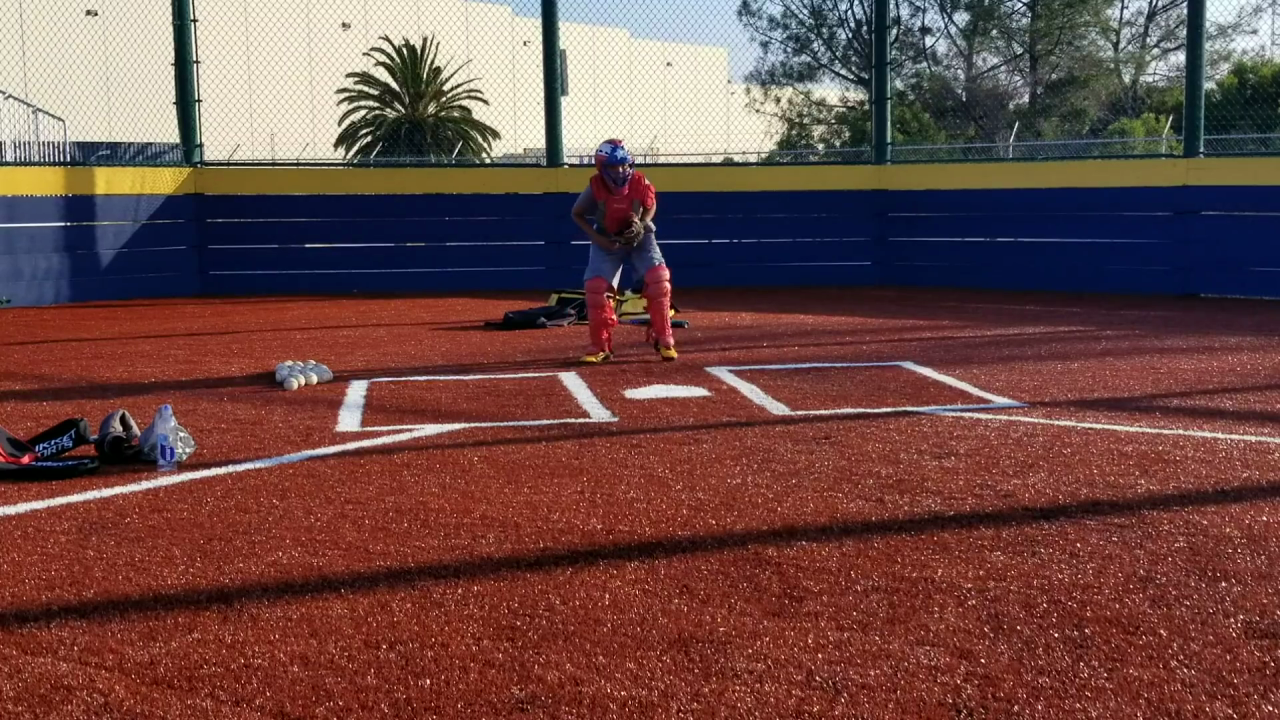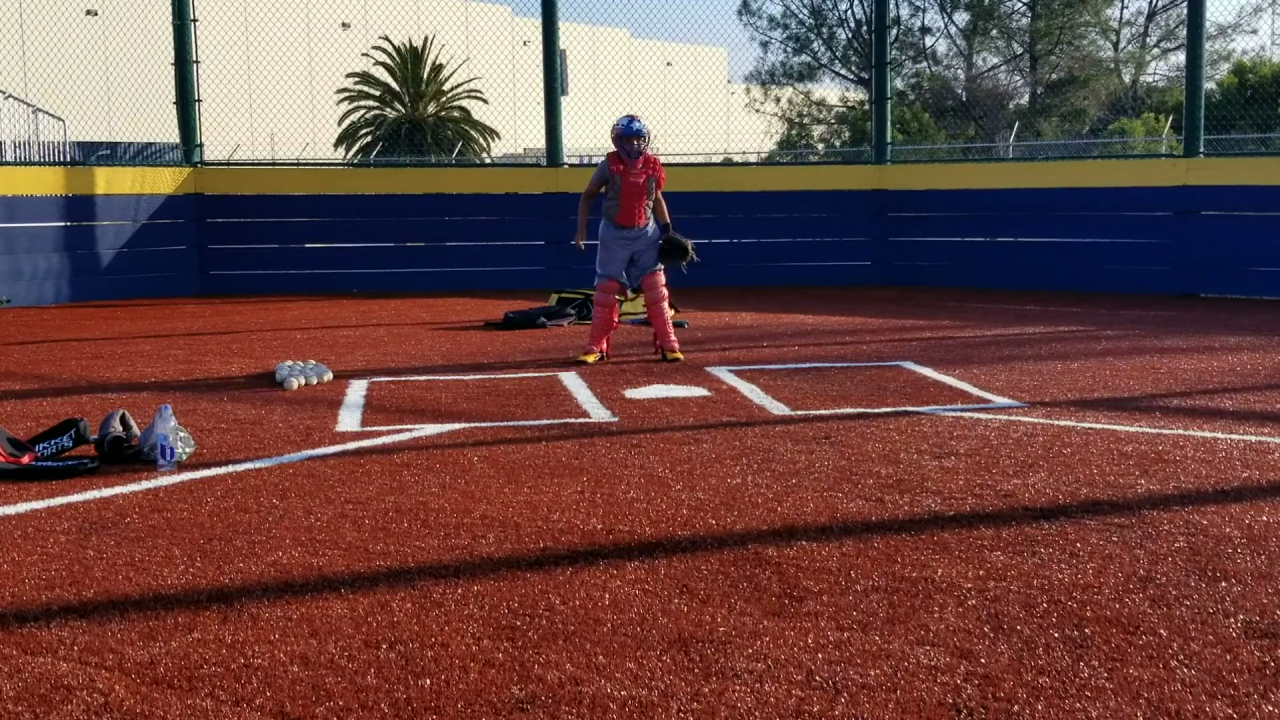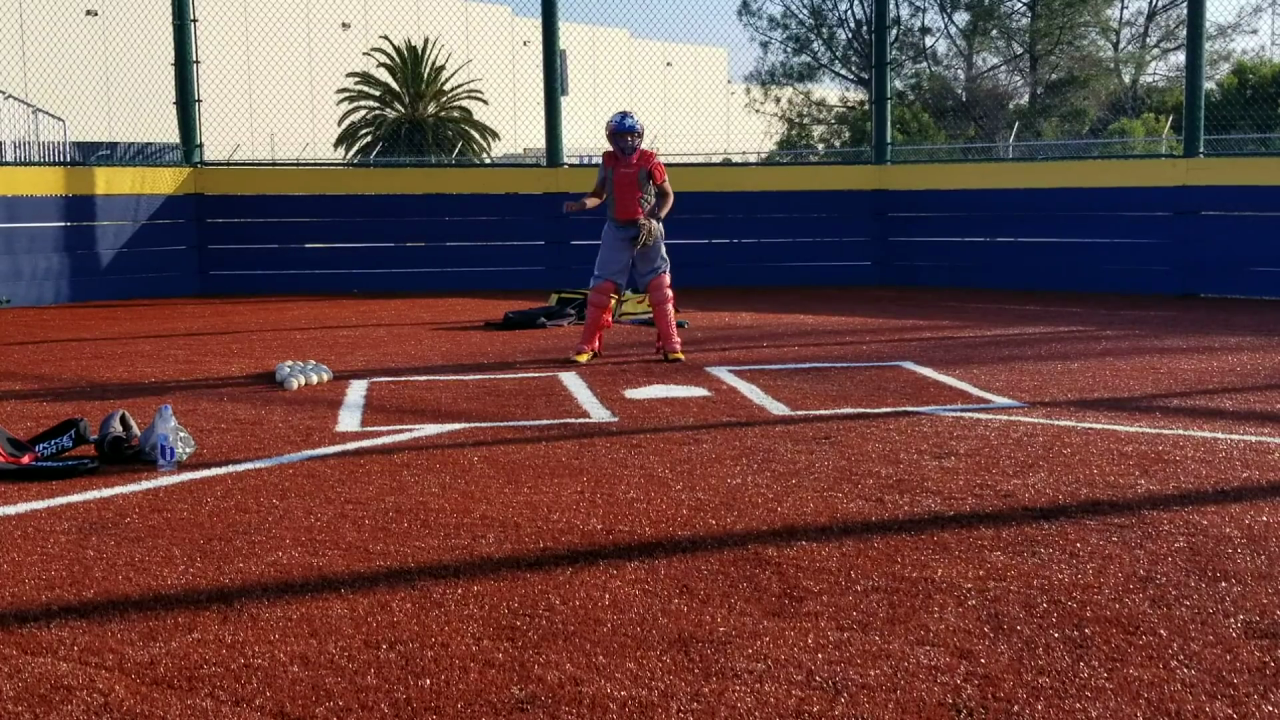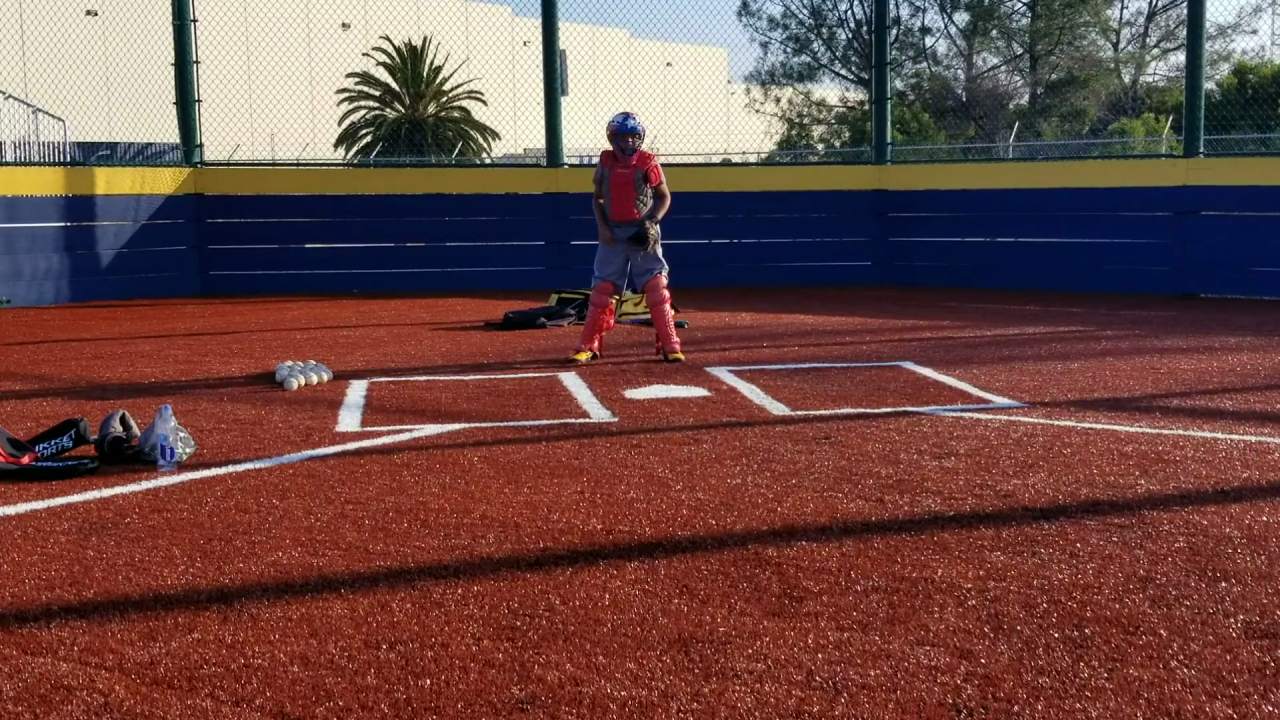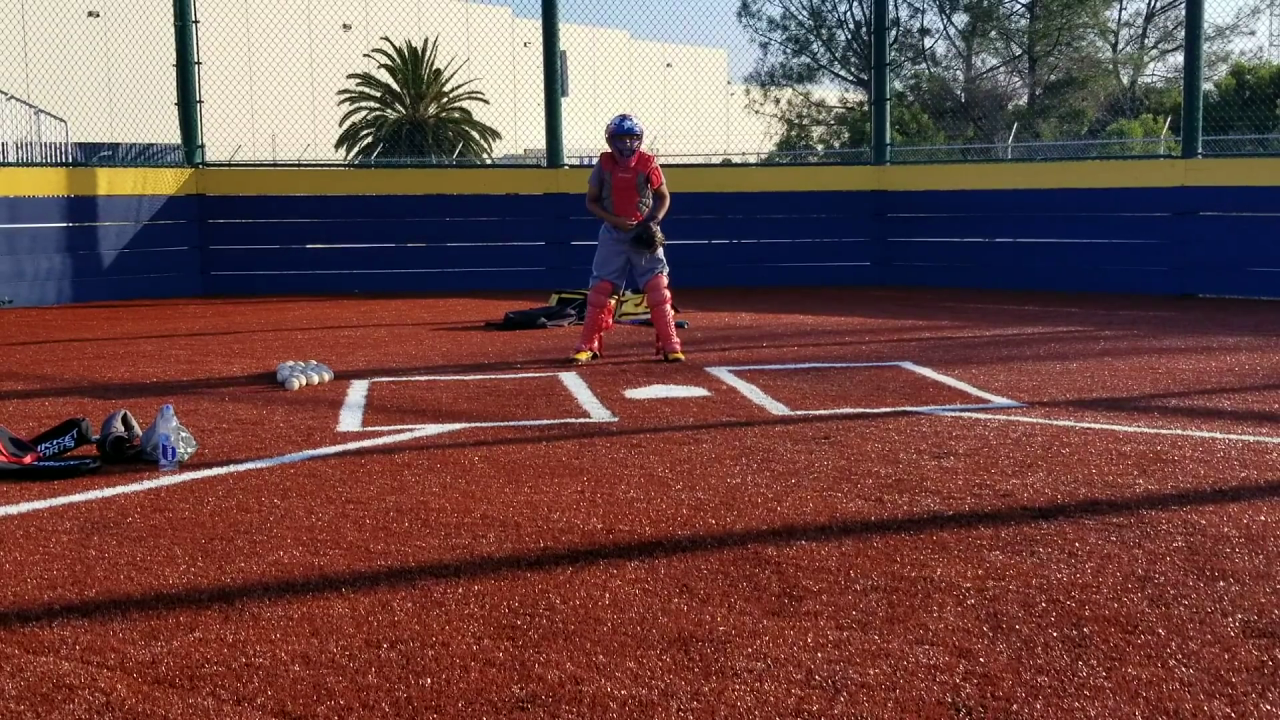
dt=1s
person 1, frame 1
left shoulder: (640, 184)
right shoulder: (595, 187)
left elbow: (651, 205)
right elbow: (577, 214)
left wrist: (642, 222)
right wrist: (596, 237)
left hip: (638, 236)
right hip: (606, 238)
left knee: (658, 281)
right knee: (596, 288)
left ankle: (664, 341)
right ankle: (599, 348)
person 1, frame 2
left shoulder: (653, 166)
right shoulder: (609, 165)
right elbow: (588, 195)
left wrist: (668, 230)
right wrist: (582, 229)
left hip: (646, 233)
right hip: (614, 233)
left knee: (655, 287)
right knee: (606, 289)
left ankle: (668, 345)
right ankle: (596, 347)
person 1, frame 3
left shoulder: (650, 161)
right shoulder: (608, 162)
left elbow: (667, 194)
right elbow: (598, 195)
left wrist: (656, 219)
right wrist: (581, 205)
left hip: (647, 232)
right hip: (616, 231)
left knee: (659, 287)
right knee: (601, 288)
left ankle: (671, 346)
right ankle: (588, 346)
person 1, frame 4
left shoulder: (648, 162)
right shoulder: (605, 162)
left elbow: (664, 196)
right elbow: (598, 197)
left wrist: (653, 221)
right wrist: (601, 226)
left hip: (643, 233)
right hip: (613, 233)
left knee: (656, 287)
right knee: (602, 289)
left ankle: (670, 346)
right ankle: (588, 346)
person 1, frame 5
left shoulder: (648, 164)
right shoulder: (603, 164)
left elbow: (664, 196)
right elbow: (591, 201)
left wrist: (655, 221)
right wrist: (615, 219)
right hip: (614, 234)
left knee: (657, 287)
right knee: (600, 288)
left ankle: (670, 346)
right ankle: (587, 346)
